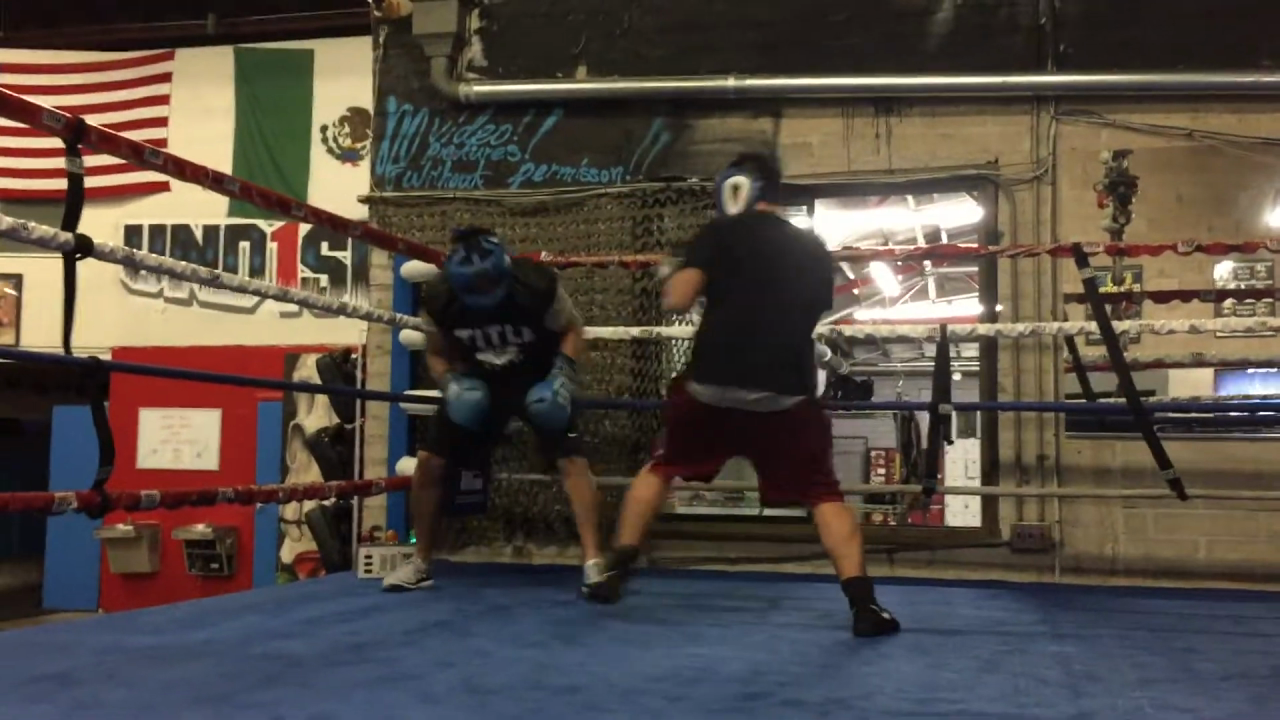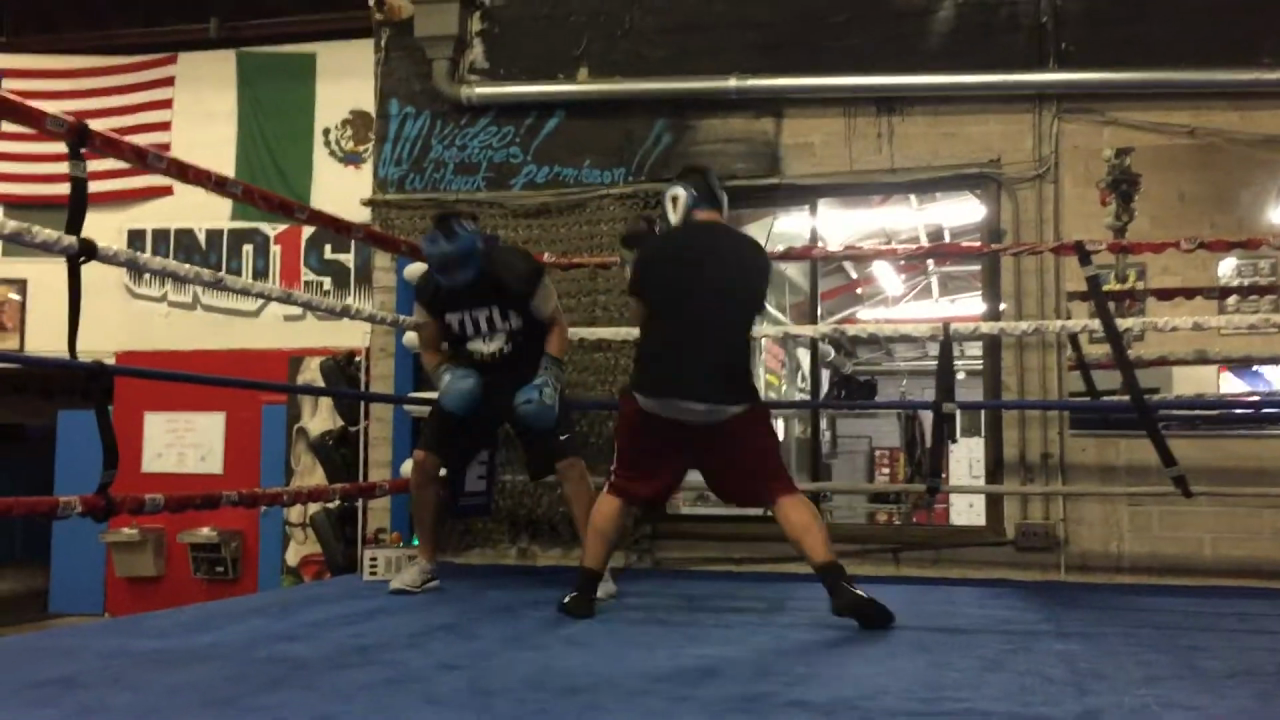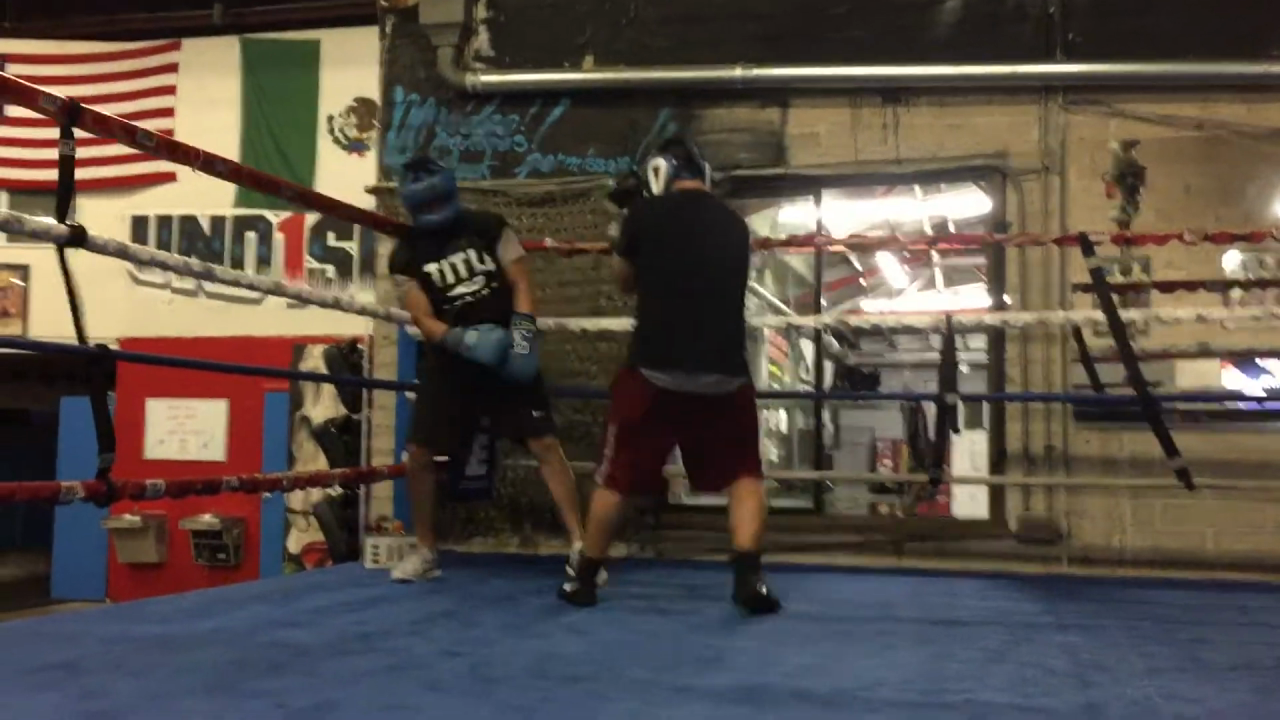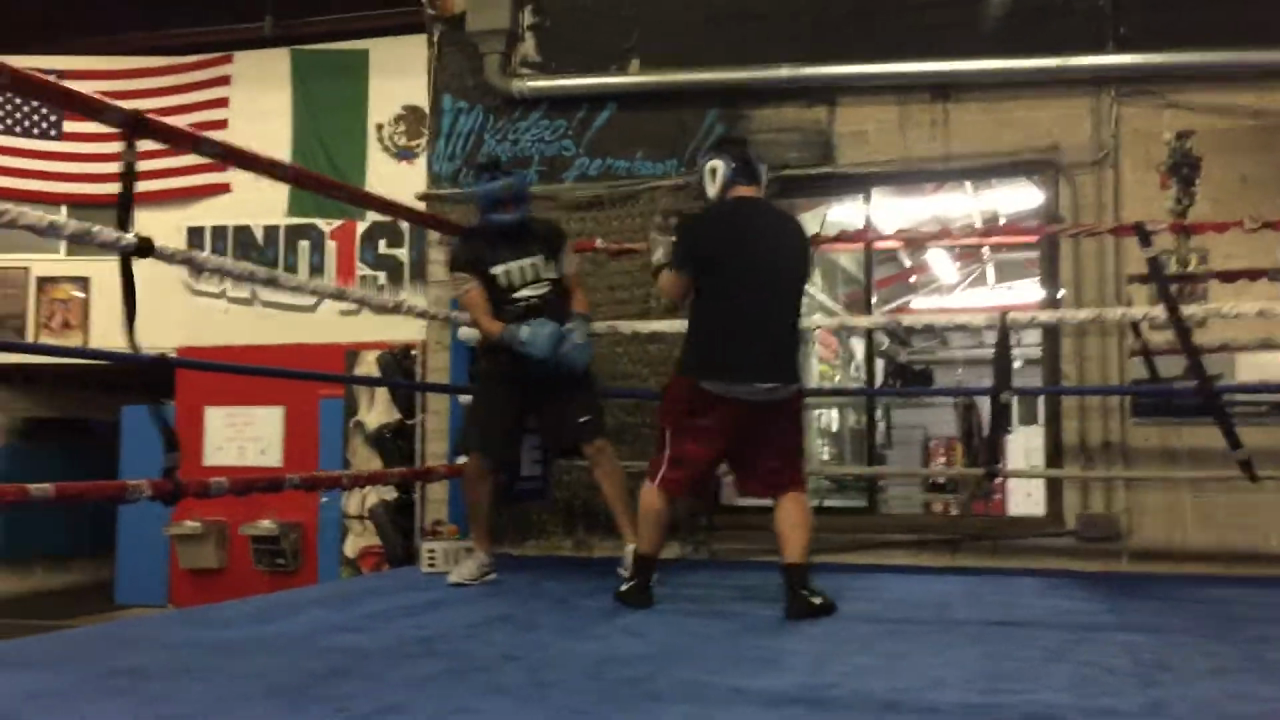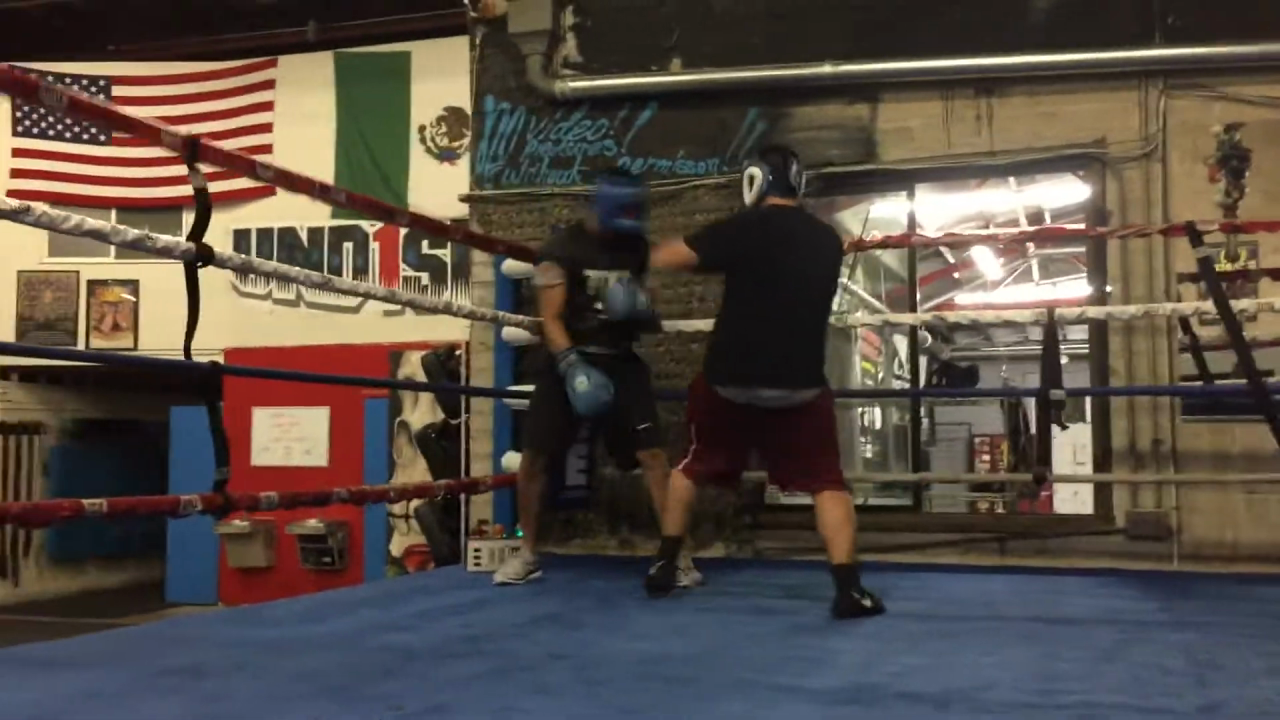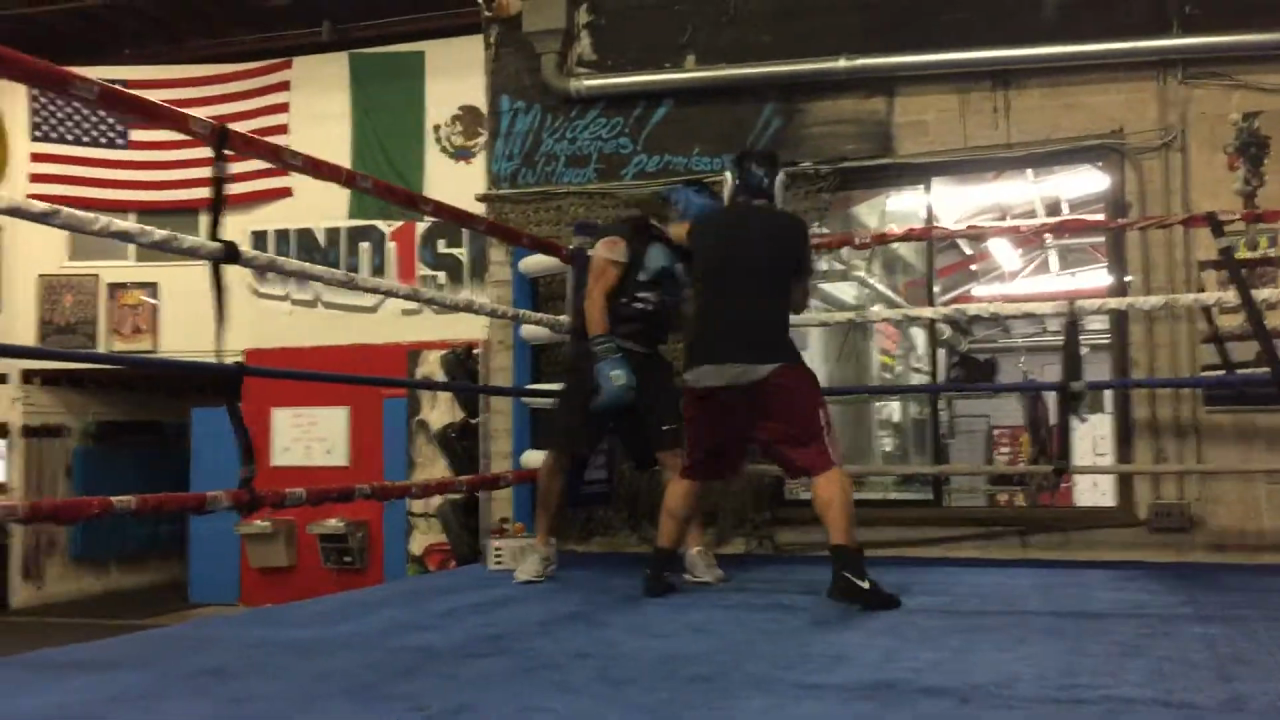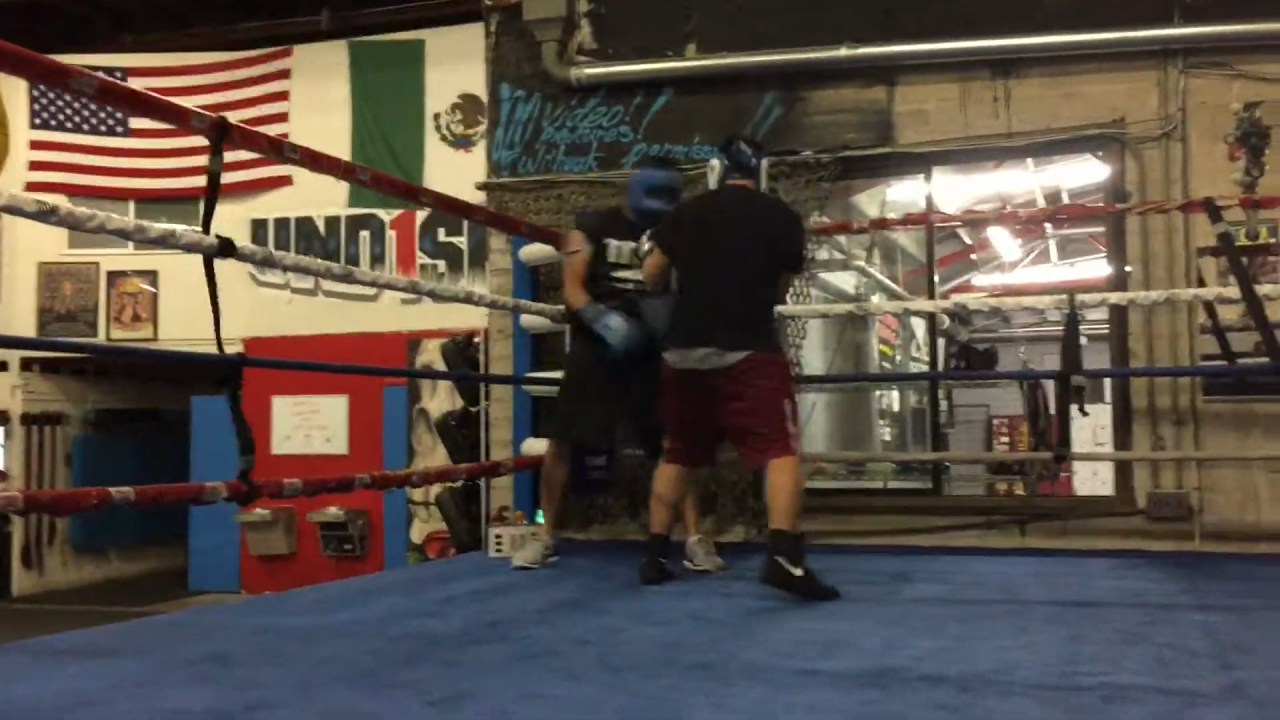
dt=0.2s
person 1, frame 1
left shoulder: (721, 234)
right shoulder: (813, 248)
left elbow: (678, 297)
left wrist: (674, 280)
left hip: (712, 386)
right hip: (786, 392)
left knee: (658, 470)
right knee: (822, 494)
left ankle: (617, 571)
right ankle: (864, 604)
person 1, frame 2
left shoulder: (658, 246)
right shoulder: (753, 255)
left hip: (655, 397)
right hip: (730, 403)
left knee: (621, 489)
right knee: (781, 492)
left ankle: (583, 592)
right ankle: (842, 590)
person 1, frame 3
left shoulder: (647, 215)
right shoulder: (734, 223)
left elbow: (626, 281)
left hip: (656, 371)
right hip: (725, 373)
left knee: (617, 477)
right knee: (742, 474)
left ankle: (584, 579)
right ankle: (747, 575)
person 1, frame 4
left shoulder: (705, 224)
right shoulder: (793, 231)
left elbow: (671, 293)
left wrist: (666, 257)
left hip: (708, 377)
right hip: (775, 381)
left knee: (664, 478)
right knee: (787, 484)
left ankle: (640, 579)
right ankle: (799, 587)
person 1, frame 5
left shoulder: (738, 229)
right shoulder: (827, 239)
left elbow: (665, 259)
left wrist: (702, 251)
left hip: (728, 380)
right hip: (798, 386)
left knee: (694, 467)
right knee: (827, 482)
left ankle: (665, 562)
right ankle: (849, 587)
person 1, frame 6
left shoulder: (710, 227)
right shoulder: (788, 228)
left elbow: (682, 238)
right elbow: (797, 301)
left hip: (704, 370)
right hip: (768, 365)
left knee: (691, 471)
right knee: (822, 463)
left ankle: (659, 568)
right ankle: (849, 571)
person 1, frame 7
left shoulder: (684, 215)
right shoulder: (782, 217)
left elbow: (651, 275)
right elbow: (782, 287)
left wrist: (654, 243)
left hip: (684, 352)
right hip: (747, 351)
left knee: (677, 457)
right knee: (780, 451)
left ankle: (655, 557)
right ankle: (784, 555)
person 2, frame 1
left shoulder: (536, 283)
right shoulder: (439, 298)
left elbow: (572, 330)
right elbow: (438, 354)
left wrist: (561, 377)
right wrist: (452, 385)
left hip: (535, 379)
right hip: (478, 384)
left knee: (571, 459)
right knee: (429, 461)
left ankle: (594, 561)
right ankle: (421, 562)
person 2, frame 2
left shoulder: (520, 272)
right shoulder: (429, 290)
left elbow: (555, 326)
right elbow: (428, 347)
left wrist: (549, 378)
right wrist: (444, 377)
left hip: (525, 382)
right hip: (466, 386)
left knee: (567, 463)
right knee: (424, 462)
right ankle: (425, 564)
person 2, frame 3
left shoulder: (488, 226)
right shoulder: (407, 256)
left elbow: (521, 281)
right elbow: (424, 322)
left wrist: (524, 332)
right wrist: (464, 339)
left hip: (507, 355)
right hip: (452, 360)
left knee: (544, 442)
right knee: (421, 454)
left ankle: (579, 545)
right ankle: (427, 551)
person 2, frame 4
left shoulder: (550, 235)
right shoulder: (468, 255)
left elbow: (575, 288)
right elbow: (482, 319)
left wrist: (577, 330)
right wrist: (521, 336)
left hip: (559, 357)
right hip: (505, 360)
left knee: (597, 447)
right knee: (479, 460)
left ankle: (633, 548)
right ankle: (482, 554)
person 2, frame 5
left shoulder: (636, 247)
right shoulder: (561, 251)
right elbow: (550, 318)
left wrist: (636, 307)
right wrist: (572, 367)
left hip: (620, 361)
right hip: (569, 361)
left knee: (652, 453)
right knee: (535, 455)
left ankle: (677, 554)
right ankle: (527, 553)
person 2, frame 6
left shoulder: (677, 254)
right shoulder: (625, 236)
right elbow: (595, 297)
left wrist: (672, 283)
right wrist: (605, 356)
left hip: (645, 359)
right hip: (596, 355)
left knee: (673, 454)
right knee: (561, 452)
left ankle: (696, 551)
right ankle: (542, 549)
person 2, frame 7
right shoulder: (593, 227)
right elbow: (572, 288)
left wrist: (663, 310)
right wrist: (602, 318)
left hip: (650, 347)
right hip: (597, 345)
right knee: (563, 442)
left ankle: (696, 539)
right ankle: (544, 537)
